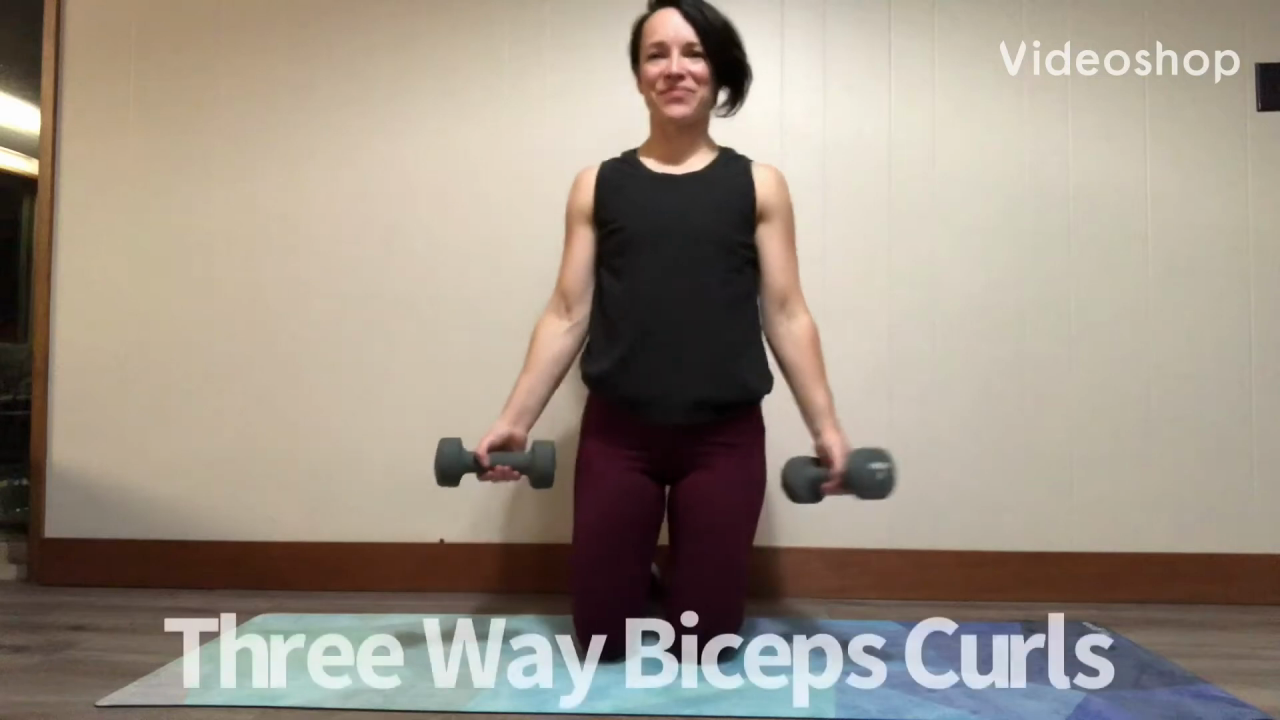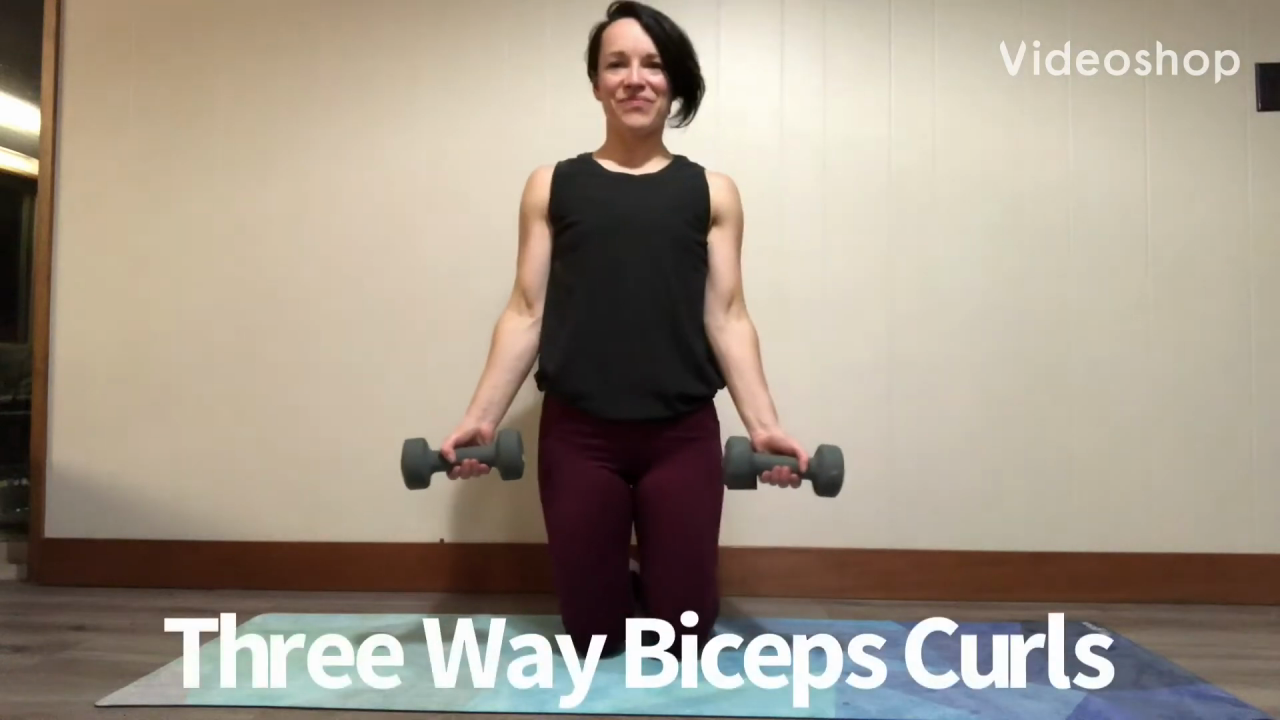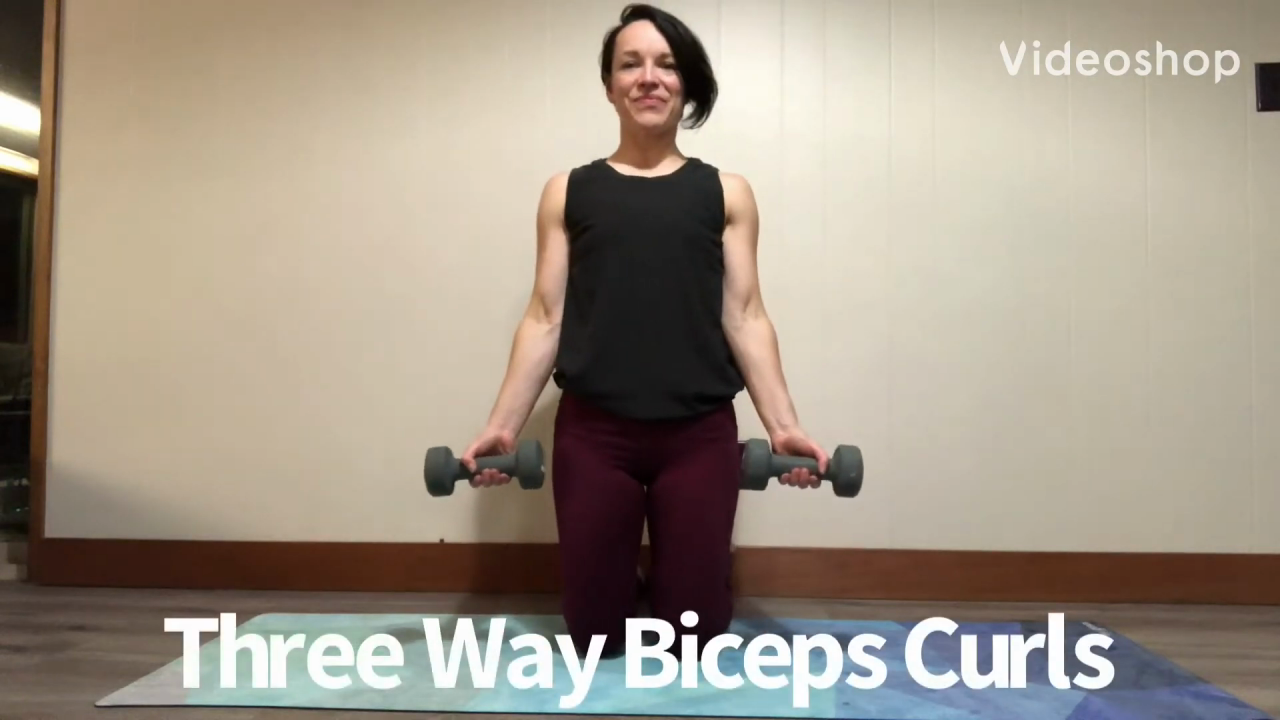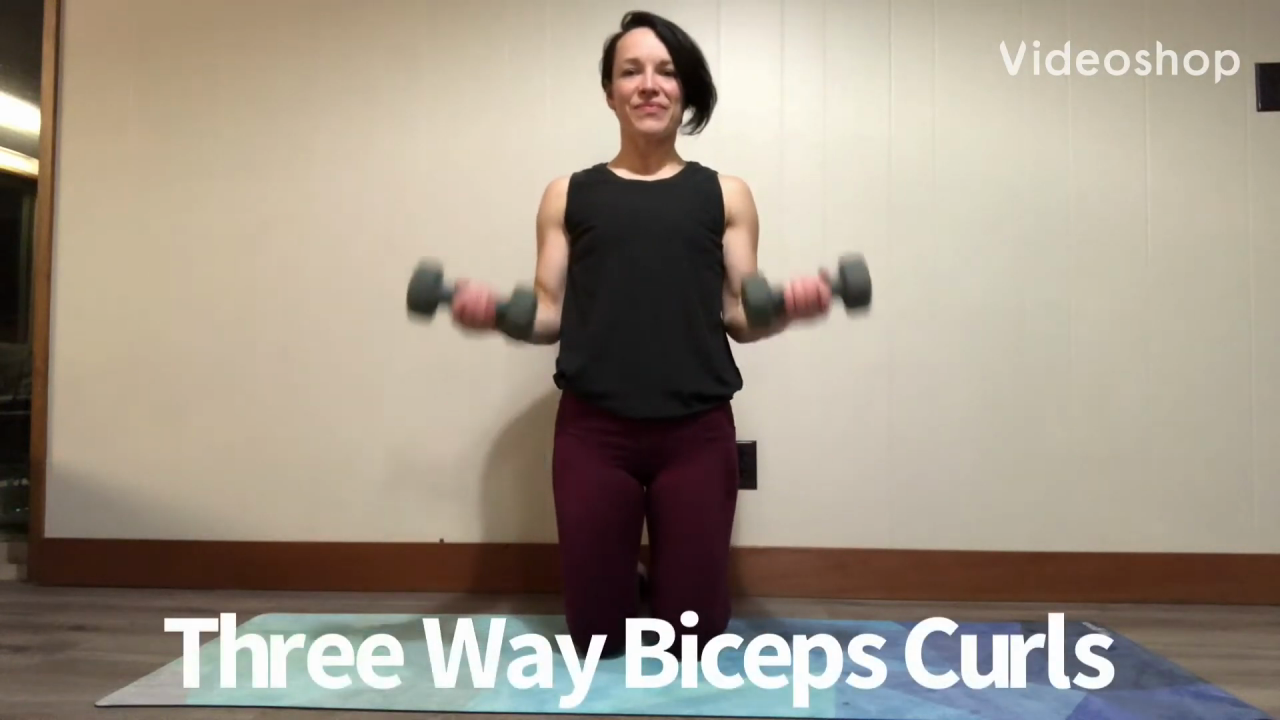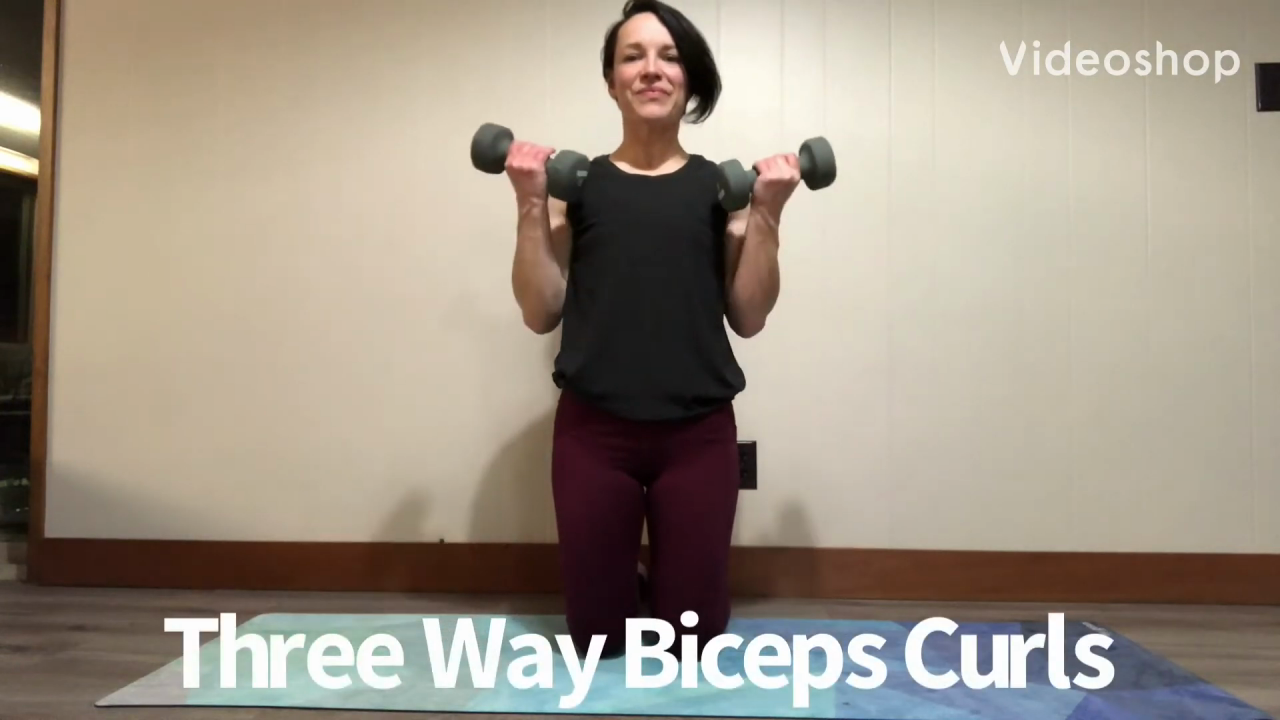
dt=0.7s
person 1, frame 1
left shoulder: (759, 186)
right shoulder: (597, 186)
left elbow: (786, 315)
right elbow: (567, 315)
left wrist: (825, 429)
right wrist: (514, 421)
left hip: (725, 435)
right hip: (616, 432)
left knee: (705, 635)
right knee: (603, 633)
left ankle: (679, 579)
right ankle: (639, 581)
person 1, frame 2
left shoulder: (712, 191)
right shoulder: (551, 186)
left elbow: (727, 317)
right elbow: (526, 312)
left wrist: (764, 425)
right wrist: (480, 418)
left hip: (683, 434)
right hip: (577, 432)
left knee: (686, 629)
right knee: (594, 633)
left ankle: (654, 580)
right ankle: (621, 581)
person 1, frame 3
left shoulder: (726, 193)
right shoulder: (568, 192)
left elbow: (745, 316)
right elbow: (545, 318)
left wrist: (783, 426)
right wrist: (503, 426)
left hip: (700, 434)
right hip: (592, 432)
left knee: (696, 631)
right knee: (595, 632)
left ankle: (663, 581)
right ankle: (629, 582)
person 1, frame 4
left shoulder: (725, 194)
right shoulder: (568, 194)
left elbow: (740, 314)
right elbow: (550, 311)
left wrist: (784, 310)
right wrist: (498, 315)
left hip: (698, 431)
right hip: (592, 430)
left knee: (694, 633)
right knee: (596, 633)
left ankle: (662, 580)
right ankle: (629, 583)
person 1, frame 5
left shoulder: (727, 186)
right shoulder: (572, 184)
left elbow: (748, 318)
right elbow: (539, 313)
left wrist: (769, 212)
right wrist: (530, 202)
left hip: (699, 432)
right hip: (592, 430)
left knee: (693, 634)
right knee: (596, 634)
left ankle: (657, 581)
right ankle: (628, 583)
